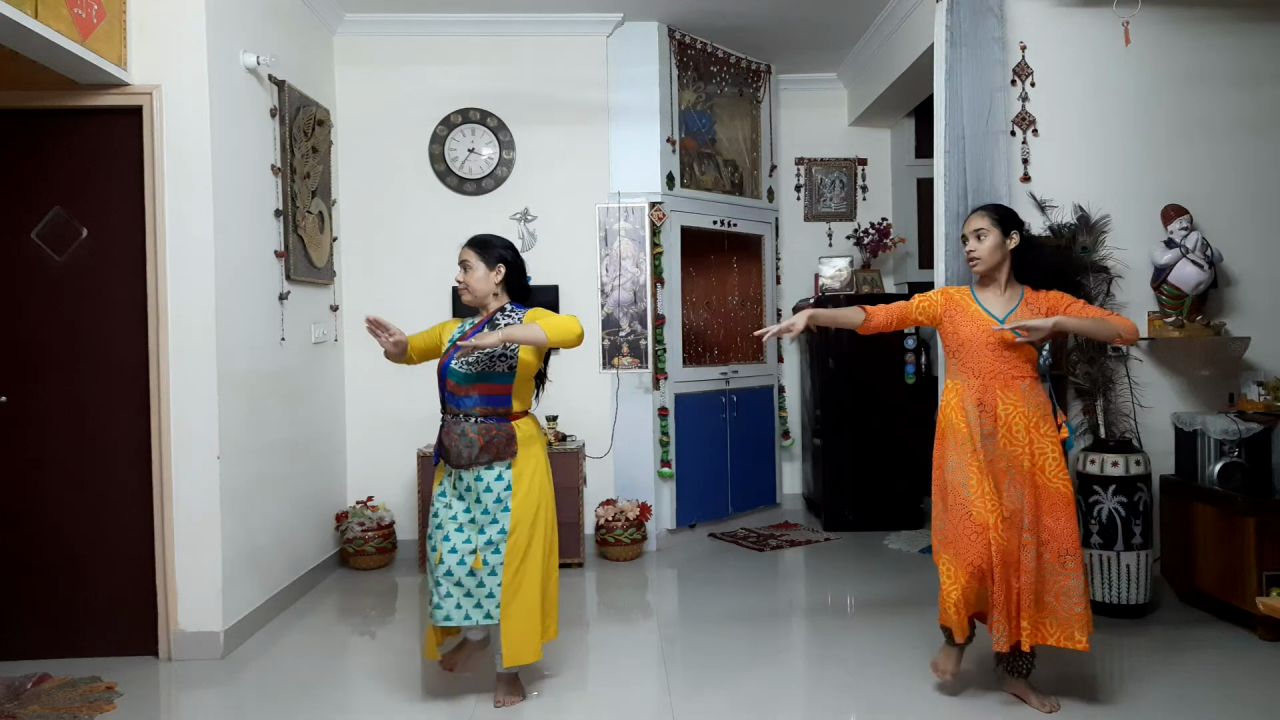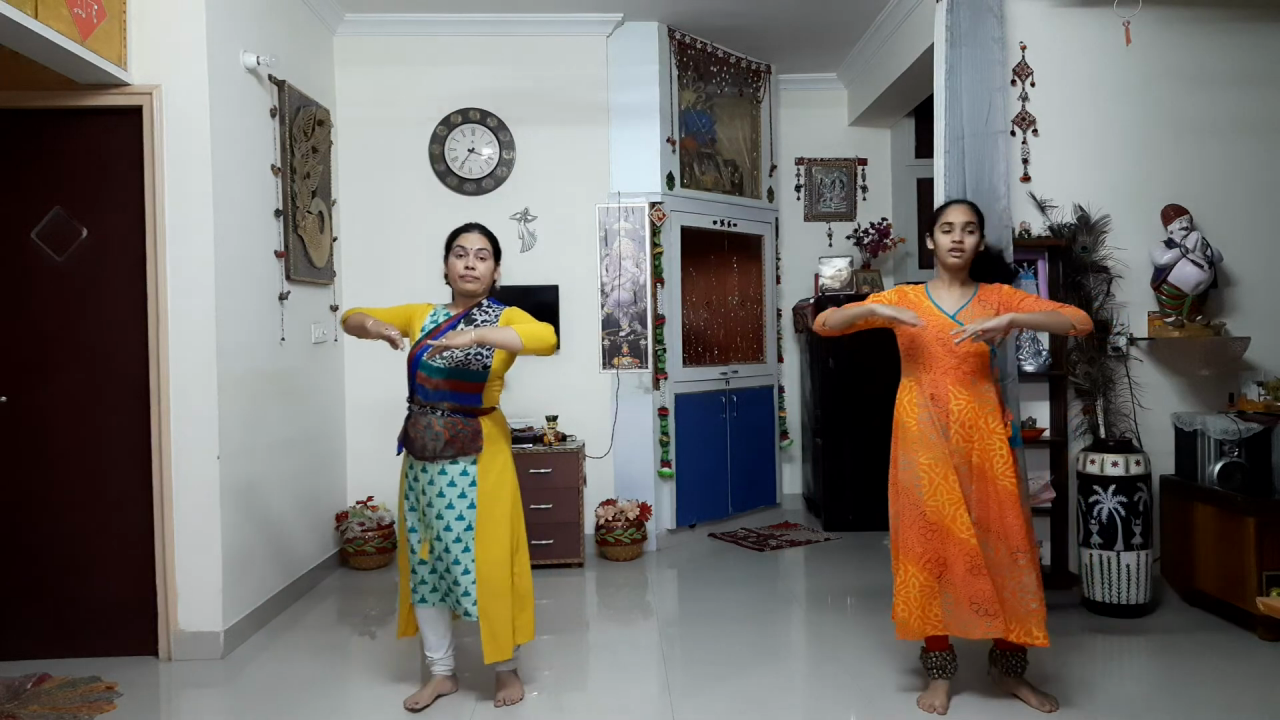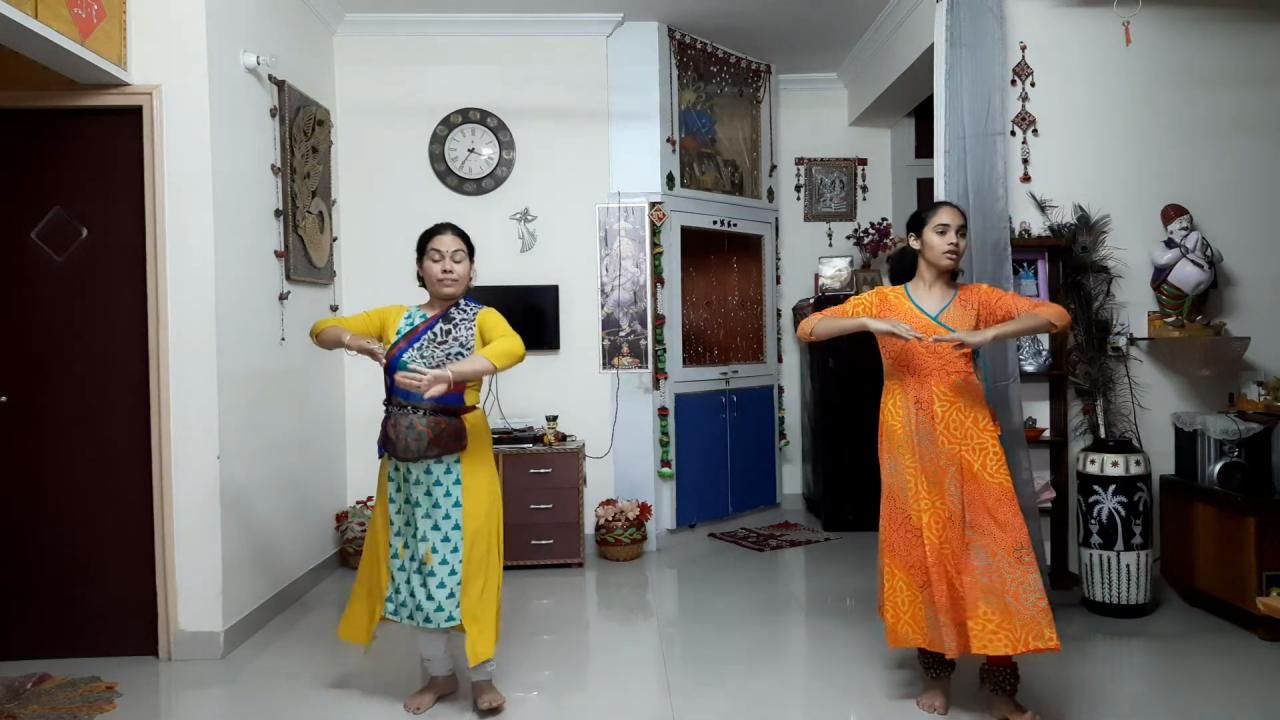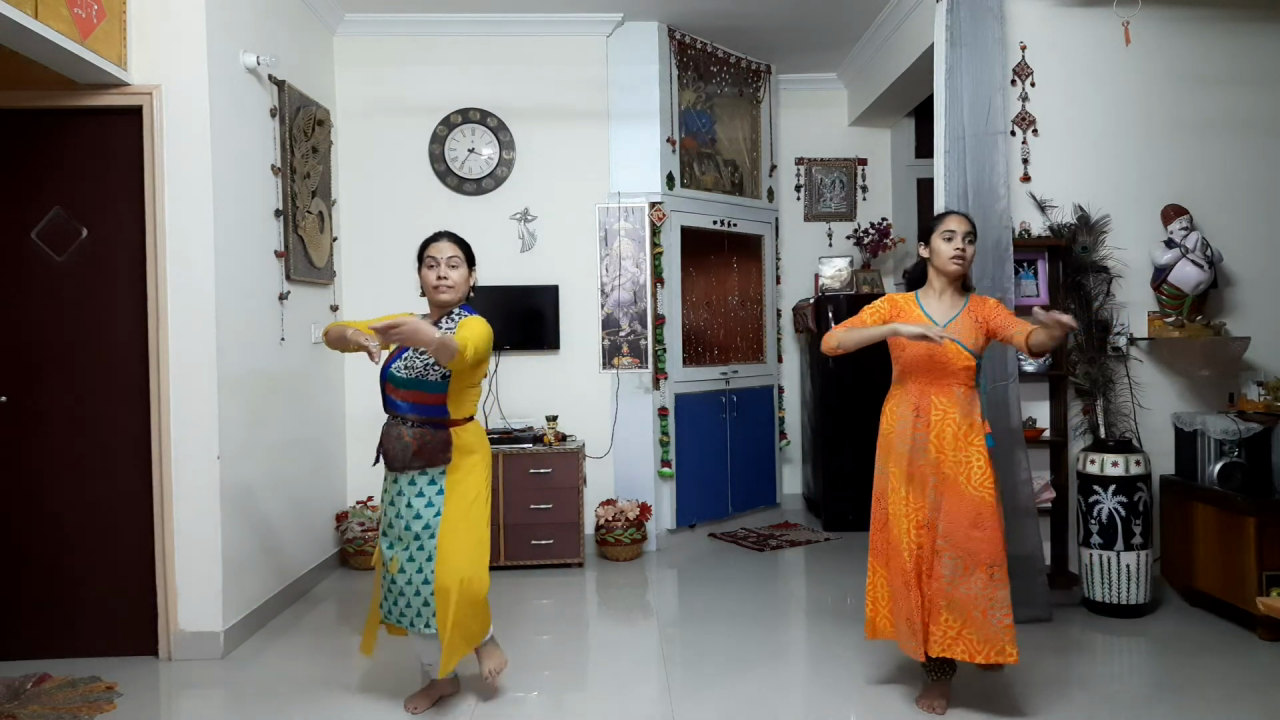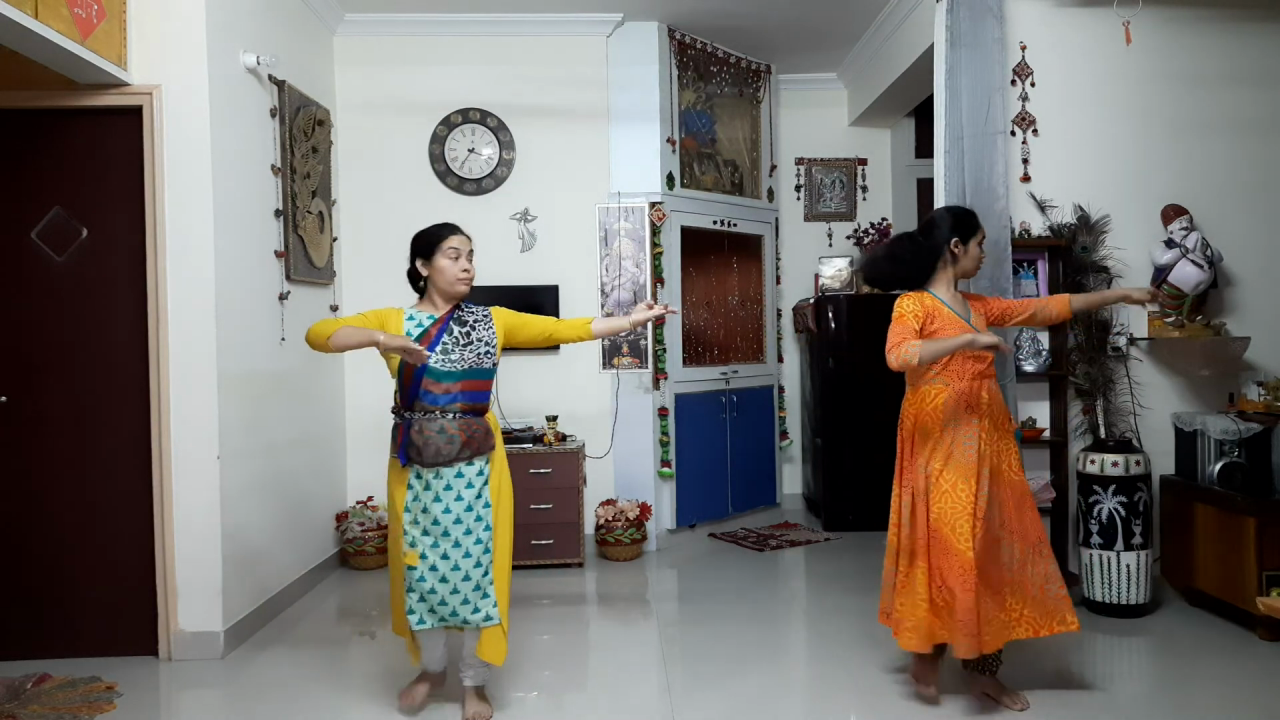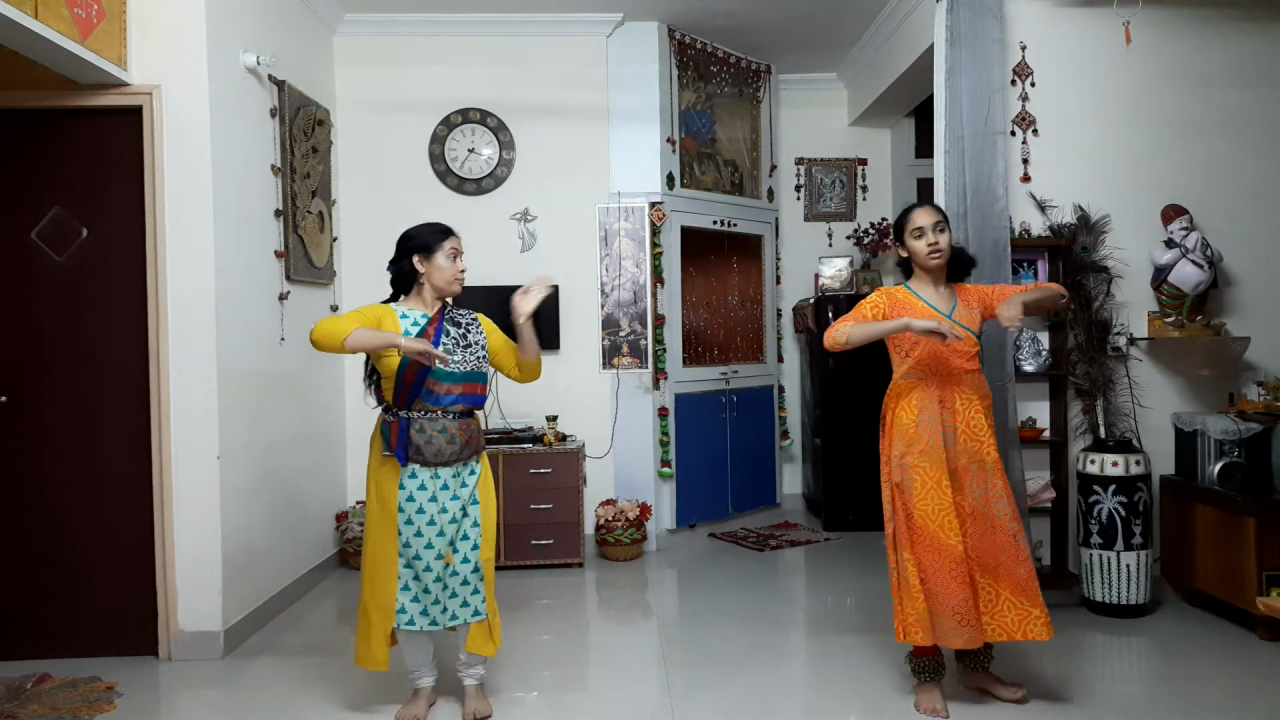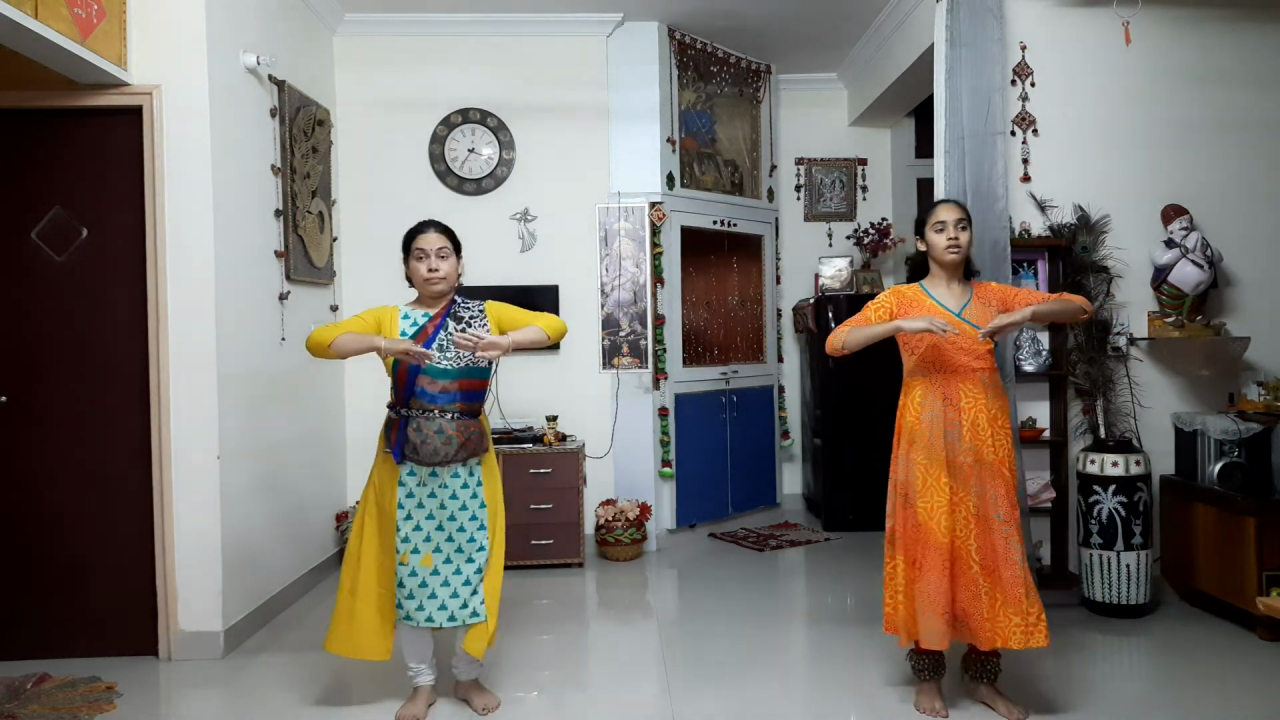
dt=0.5s
person 1, frame 1
left shoulder: (1047, 302)
right shoulder: (947, 301)
left elbow: (1127, 331)
right elbow: (876, 317)
left wrist: (1056, 324)
right wrist: (810, 315)
left hip: (1028, 439)
right hip: (966, 438)
left knee: (1037, 546)
right knee: (969, 548)
left ankle: (1014, 668)
right ankle: (954, 633)
person 1, frame 2
left shoulder: (997, 299)
right shoulder: (901, 299)
left elbow: (1081, 322)
right elbow: (824, 323)
left wrist: (1010, 320)
right wrist: (873, 311)
left hip: (981, 435)
right hip: (922, 436)
left knee: (997, 542)
right knee: (929, 545)
left ankle: (1009, 669)
right ankle: (939, 672)
person 1, frame 3
left shoulder: (979, 299)
right shoulder: (883, 300)
left elbow: (1057, 315)
right elbow: (808, 328)
left wrist: (992, 333)
right wrist: (869, 324)
left hip: (970, 438)
right hip: (910, 441)
left knee: (995, 548)
right knee: (921, 550)
right ankle: (937, 673)
person 1, frame 4
left shoulder: (983, 309)
right shoulder: (894, 305)
left elbow: (1033, 343)
right elbow: (831, 342)
left wrist: (1051, 328)
right wrist: (897, 328)
left hip: (963, 442)
right hip: (906, 441)
left knee: (967, 547)
right knee: (913, 548)
left ankle: (968, 652)
right ankle: (934, 669)
person 1, frame 5
left shoulder: (978, 304)
right shoulder: (914, 305)
left elbow: (1044, 309)
right elbow: (898, 356)
left wrist: (1115, 296)
right wrist: (970, 340)
left hip: (988, 438)
right hip: (937, 442)
left knee: (997, 546)
right knee: (947, 550)
left ankle: (981, 668)
right ankle: (926, 647)
person 1, frame 6
left shoulder: (976, 297)
right shoulder: (889, 299)
left elbow: (1055, 293)
right elbow: (833, 337)
left wrist: (1020, 299)
right wrist: (908, 323)
left hip: (973, 435)
right hip: (917, 436)
left knee: (989, 544)
right knee: (928, 548)
left ankle: (975, 664)
right ankle: (927, 676)
person 1, frame 7
left shoulder: (994, 295)
right shoulder: (900, 298)
left elbow: (1081, 307)
right elbow: (836, 342)
left wrist: (1026, 313)
right wrist: (901, 325)
left hip: (985, 435)
right hip: (927, 435)
left knee: (990, 548)
right knee: (926, 546)
left ankle: (983, 676)
right ankle: (927, 676)
person 2, frame 1
left shoulder: (528, 321)
right shoulder: (454, 331)
left elbow: (572, 330)
right elbow: (405, 353)
left wrist: (501, 334)
right wrist: (391, 341)
left hip: (511, 463)
right hip: (458, 465)
left knee: (509, 564)
right knee: (450, 560)
left ankle: (508, 669)
right ankle: (474, 632)
person 2, frame 2
left shoulder: (504, 318)
right shoulder: (421, 315)
left elbow: (546, 338)
right elbow: (351, 318)
left wrist: (474, 336)
right wrist: (374, 327)
left hip: (477, 458)
right hip: (424, 458)
left knee: (483, 561)
right knee: (426, 561)
left ankle: (505, 667)
right ankle: (441, 673)
person 2, frame 3
left shoulder: (481, 319)
right shoulder: (394, 318)
left elbow: (512, 349)
right elbow: (321, 331)
left wrist: (447, 374)
right wrist: (352, 339)
left hip: (460, 459)
right hip: (404, 462)
left knee: (467, 564)
right knee: (411, 565)
left ankle: (482, 676)
right ankle: (439, 676)
person 2, frame 4
left shoulder: (475, 326)
right shoulder: (406, 326)
left elbow: (459, 352)
right elbow: (332, 335)
left wrist: (416, 331)
right wrist: (356, 336)
left hip: (455, 465)
right hip: (406, 470)
left knee: (452, 571)
right knee: (407, 572)
left ankle: (483, 637)
right ankle: (441, 676)
person 2, frame 5
left shoulder: (492, 321)
right shoulder: (391, 320)
left elbow: (564, 329)
right elbow: (318, 335)
left wrist: (631, 321)
right wrist: (383, 340)
left hip: (476, 465)
right hip: (416, 466)
left knee: (478, 566)
right knee: (419, 567)
right ankle: (431, 666)
person 2, frame 6
left shoulder: (473, 323)
right shoulder: (382, 320)
left elbow: (527, 370)
right elbow: (322, 334)
left wrist: (523, 319)
right wrist: (400, 342)
left hip: (464, 465)
right hip: (404, 465)
left knee: (467, 566)
right knee: (409, 569)
person 2, frame 7
left shoulder: (486, 314)
right shoulder: (387, 319)
left elbow: (554, 326)
right elbow: (318, 341)
left wrist: (503, 341)
right wrist: (382, 345)
left hip: (468, 464)
right hip: (407, 464)
left knee: (471, 565)
right knee: (409, 569)
left ankle: (468, 677)
